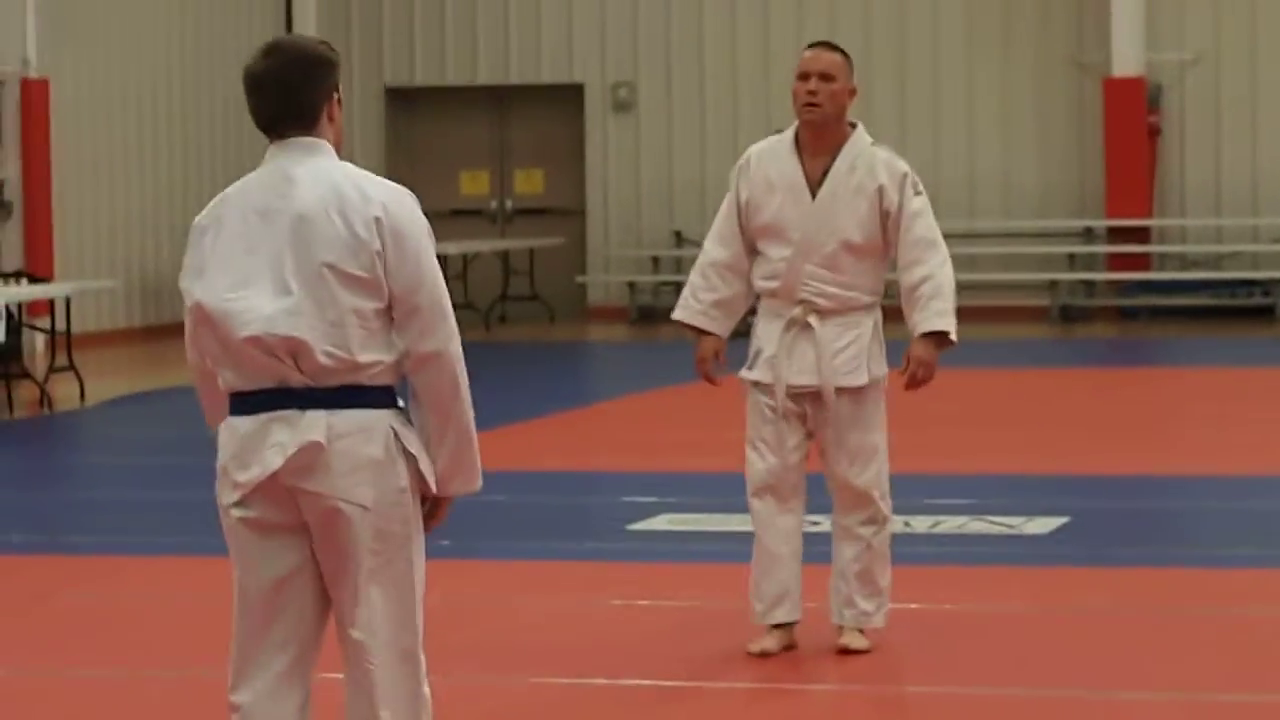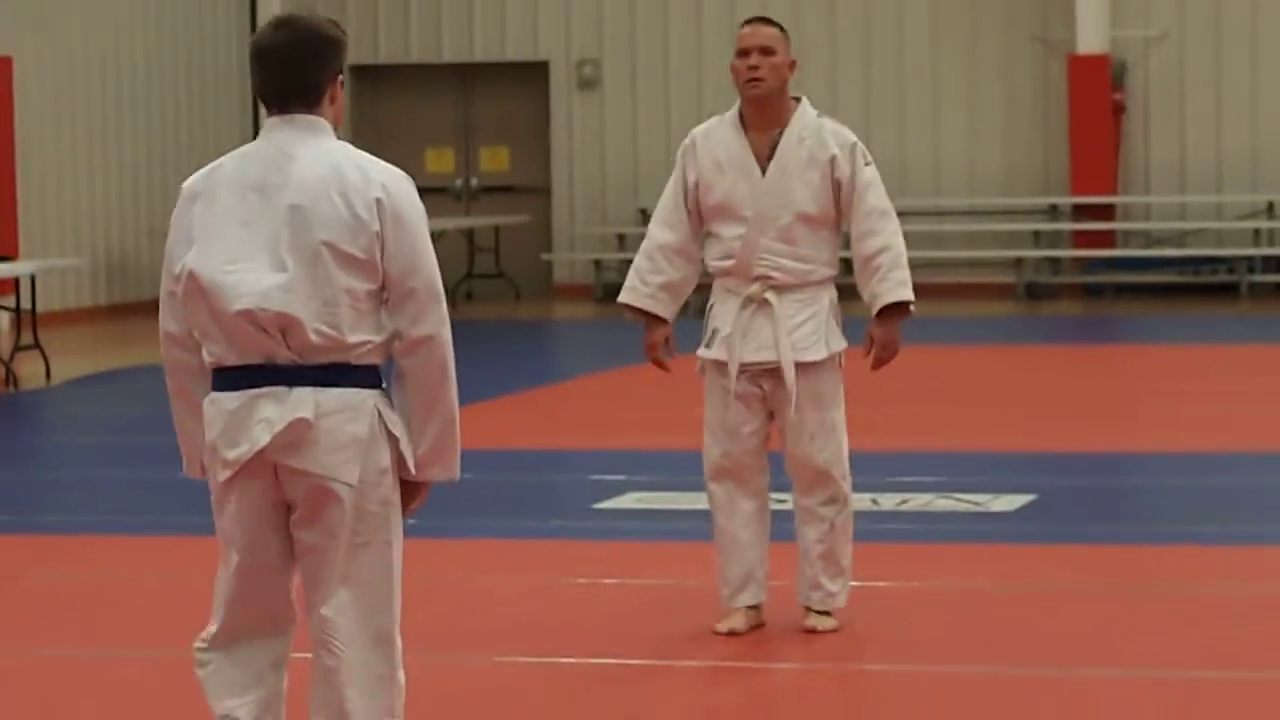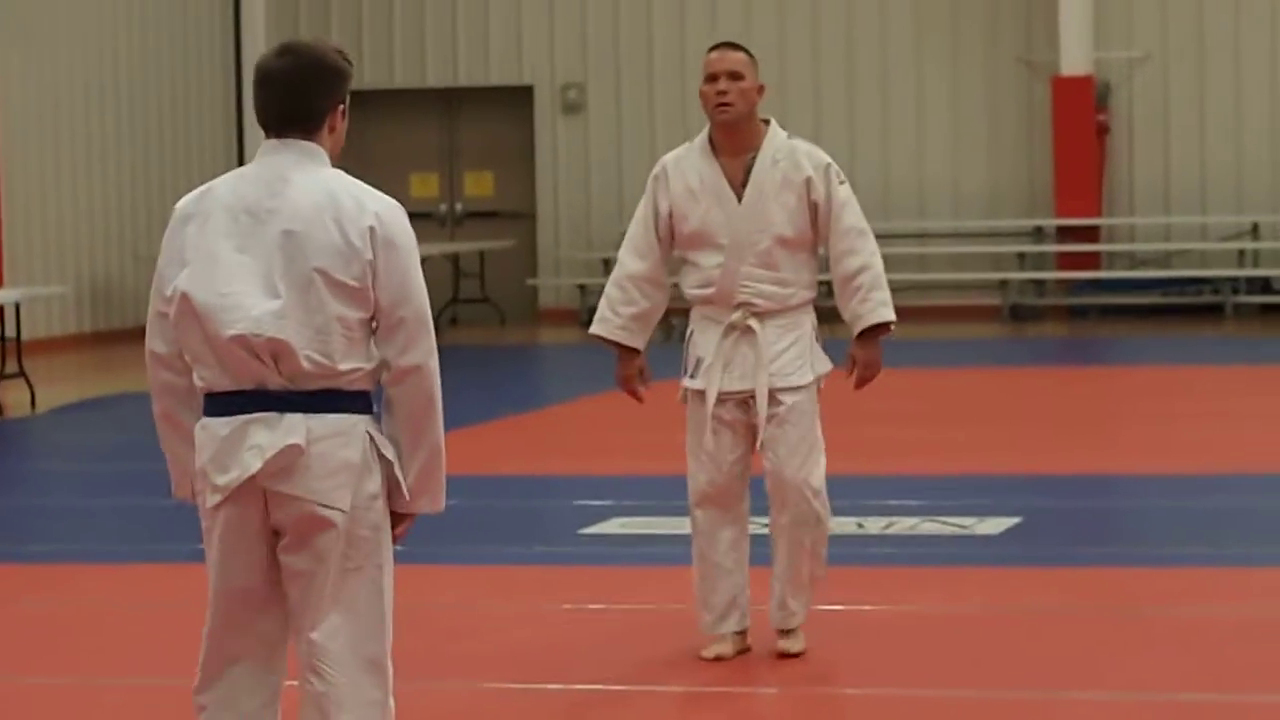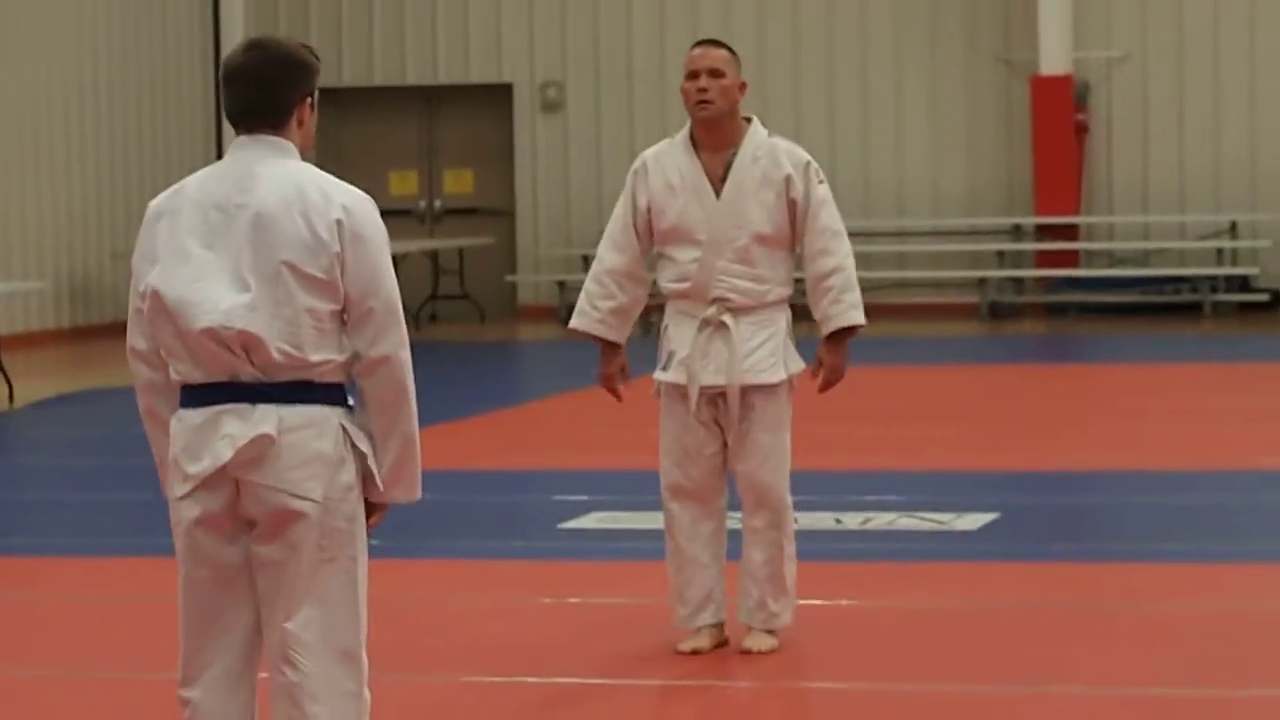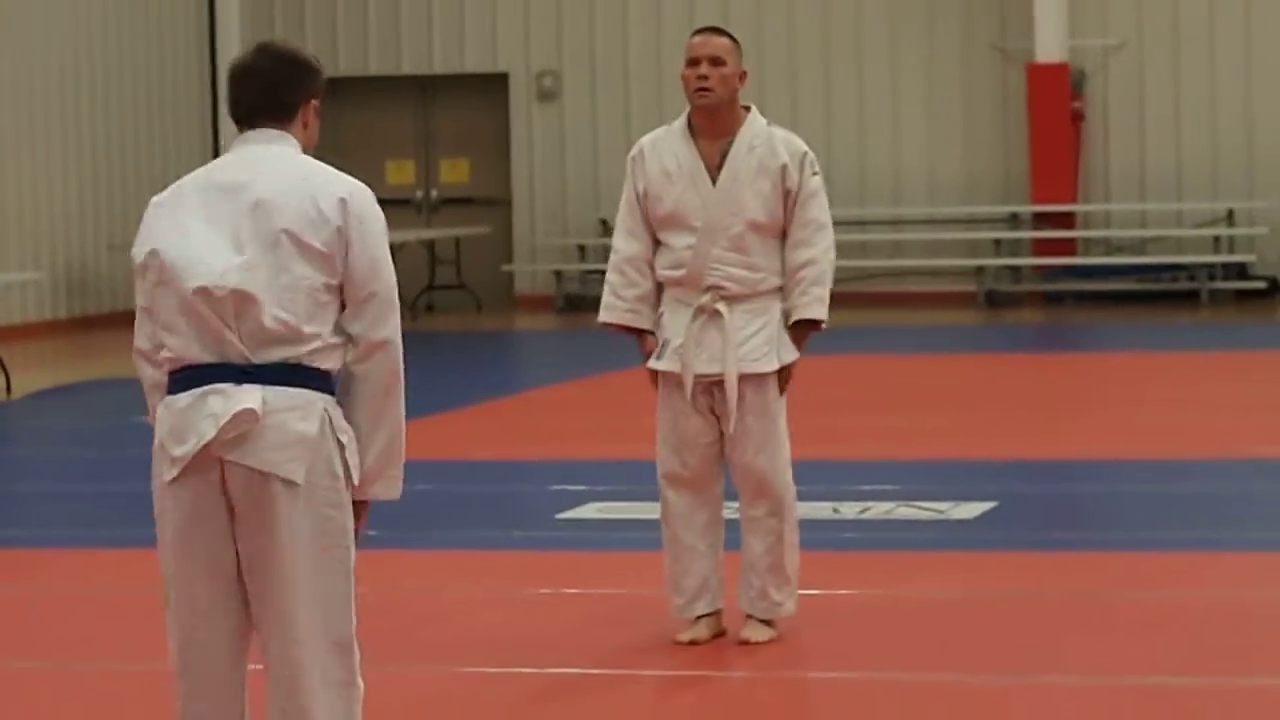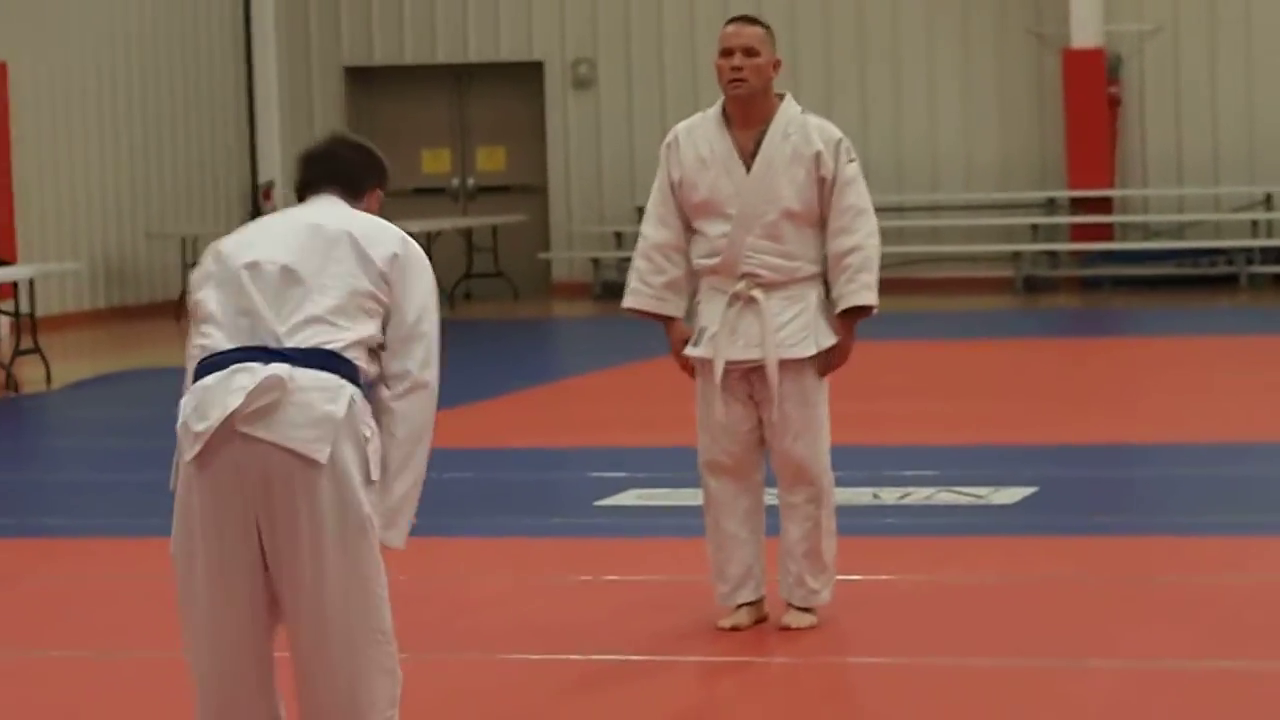
dt=0.2s
person 1, frame 1
left shoulder: (215, 218)
right shoulder: (379, 203)
left elbow: (205, 363)
right elbow: (432, 347)
right wrist: (444, 466)
left hip: (256, 450)
right hip: (359, 446)
left knee: (267, 654)
right knee: (381, 646)
person 1, frame 2
left shoulder: (204, 189)
right shoulder: (377, 184)
left elbow: (179, 335)
right elbow: (422, 331)
left wrist: (203, 443)
right wrist: (424, 451)
left hip: (239, 423)
right hip: (342, 424)
left knee: (243, 621)
right knee: (352, 626)
person 1, frame 3
left shoulder: (195, 212)
right shoulder: (369, 213)
left elbow: (167, 359)
right elbow: (410, 362)
left wrist: (192, 470)
right wrist: (413, 481)
left hip: (229, 450)
right hip: (331, 452)
left knee: (235, 653)
right knee: (343, 652)
person 1, frame 4
left shoulder: (167, 209)
right shoulder: (339, 206)
left elbow: (146, 352)
right elbow: (381, 353)
right wrist: (387, 472)
left hip: (201, 443)
right hip: (306, 442)
left knee: (211, 644)
right knee: (317, 645)
person 1, frame 5
left shoulder: (169, 203)
right shoulder: (340, 197)
left elbow: (149, 342)
right elbow: (375, 342)
right wrist: (368, 471)
left hip: (187, 427)
right hip: (293, 427)
left knee: (201, 636)
right knee: (309, 637)
person 1, frame 6
left shoulder: (229, 246)
right shoulder: (395, 245)
right elbow: (410, 384)
right wrist: (384, 516)
left hip: (213, 417)
right hip: (317, 416)
left knee: (224, 641)
right knee: (348, 640)
person 2, frame 1
left shoulder: (885, 171)
right shoulder: (757, 165)
left elbow: (924, 259)
right elbow: (726, 254)
left wrist: (928, 336)
right wrist: (708, 329)
left hip: (850, 347)
right hip: (775, 344)
left knee: (859, 488)
right knee: (771, 484)
left ankle: (858, 616)
right ankle: (778, 619)
person 2, frame 2
left shoulder: (834, 144)
right shoulder: (702, 145)
left elbow: (875, 231)
right elbow: (672, 235)
left wrist: (887, 312)
right wrist: (656, 315)
left hip: (805, 321)
right hip: (732, 322)
left knee: (820, 467)
right knee: (730, 467)
left ankle: (824, 597)
right ankle: (743, 599)
person 2, frame 3
left shoulder: (808, 165)
right shoulder: (673, 173)
left elbow: (853, 251)
right elbow: (641, 264)
left wrist: (868, 332)
right wrist: (628, 345)
left hip: (786, 346)
right hip: (713, 349)
left knee: (798, 488)
right knee: (714, 493)
left ankle: (790, 618)
right ankle: (727, 624)
person 2, frame 4
left shoulder: (788, 163)
right shoulder: (652, 168)
left elbow: (826, 253)
right elbow: (621, 260)
left wrist: (835, 338)
right wrist: (611, 343)
left hip: (760, 343)
right hip: (685, 344)
left knee: (764, 489)
right knee: (687, 487)
left ankle: (764, 619)
right ankle: (703, 618)
person 2, frame 5
left shoulder: (785, 152)
right shoulder: (650, 154)
left elbow: (810, 247)
right elbow: (632, 250)
left wrist: (800, 332)
right wrist: (642, 332)
left hip: (755, 332)
right hip: (680, 334)
left knee: (763, 476)
right knee: (684, 477)
left ankle: (764, 609)
right ankle: (701, 609)
person 2, frame 6
left shoulder: (821, 141)
right shoulder: (683, 143)
left elbow: (852, 233)
right elbow: (662, 237)
left wrist: (847, 323)
right wrist: (671, 321)
left hip: (794, 320)
right hip: (718, 321)
left knee: (803, 465)
right knee: (724, 464)
left ankle: (805, 595)
right ankle: (742, 595)
